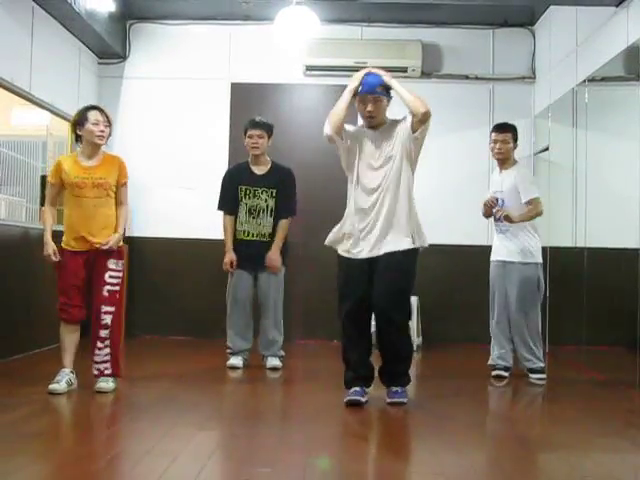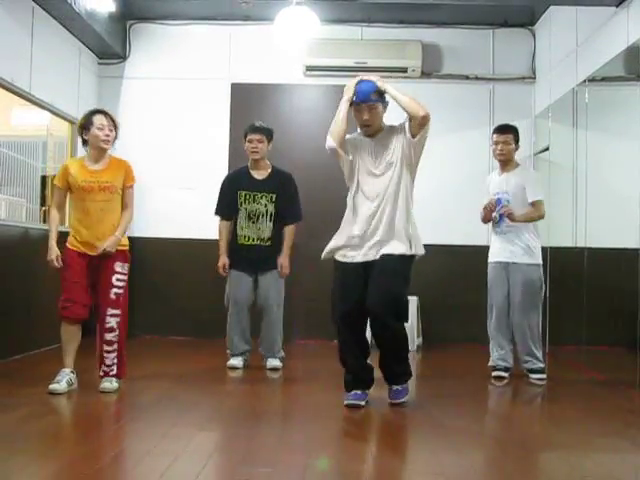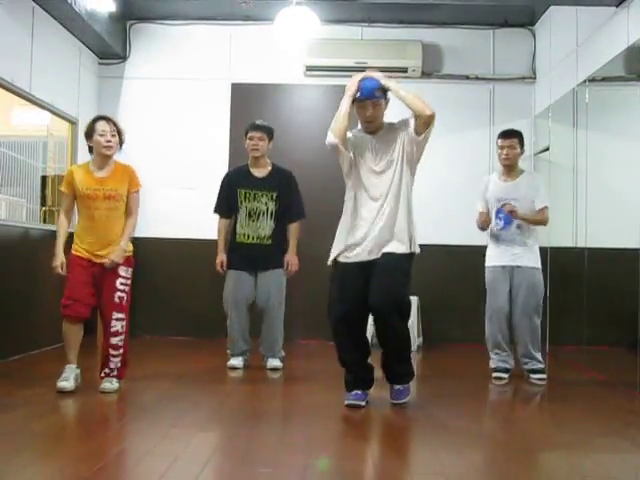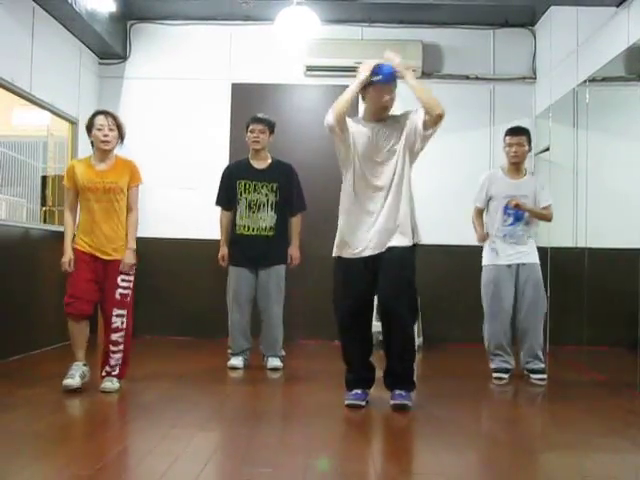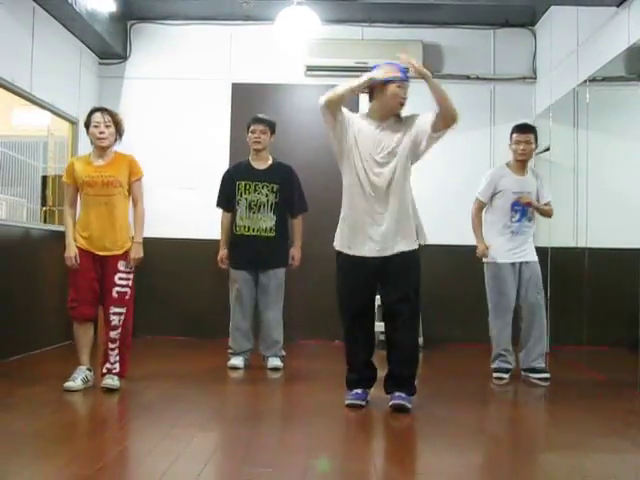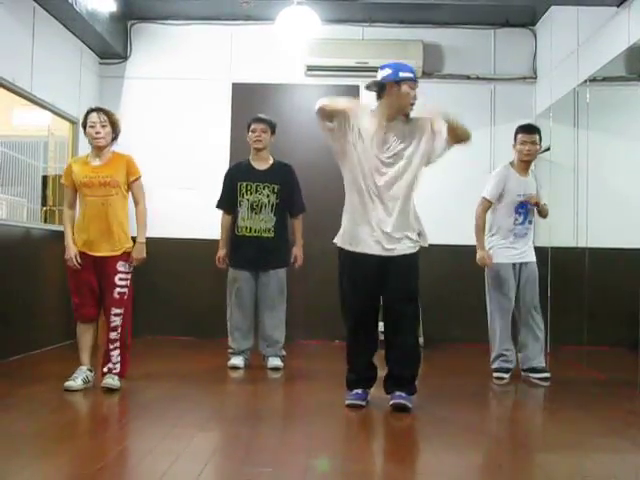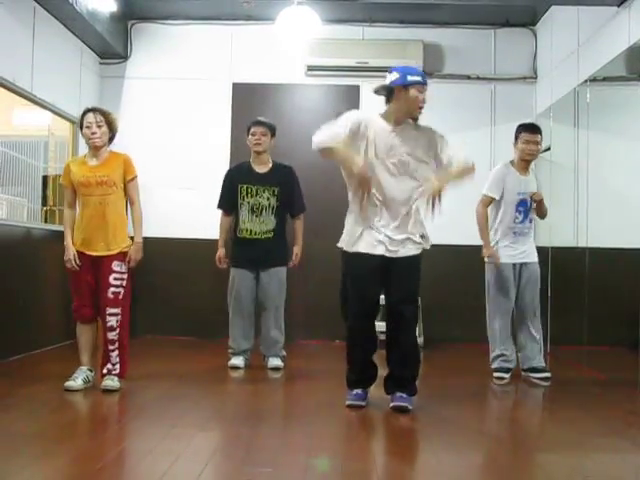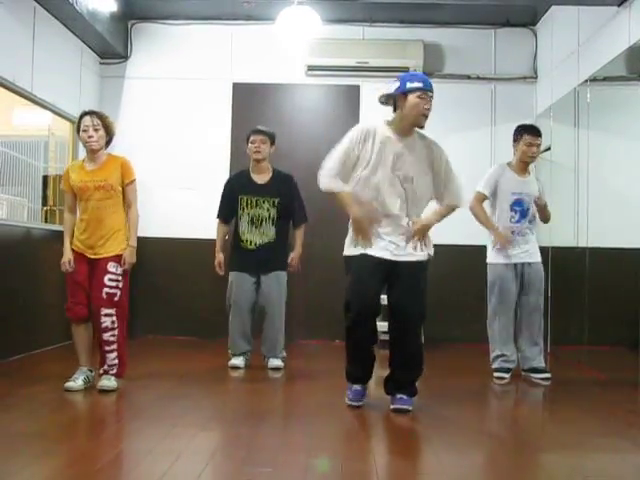
dt=0.1s
person 1, frame 1
left shoulder: (405, 134)
right shoulder: (351, 137)
left elbow: (423, 111)
right elbow: (330, 129)
left wrist: (391, 82)
right wrist: (350, 88)
left hip: (397, 241)
right hip: (354, 242)
left knee: (390, 308)
right knee: (352, 313)
left ankle: (395, 380)
right ankle: (357, 381)
person 1, frame 2
left shoulder: (404, 139)
right shoulder: (352, 146)
left elbow: (422, 115)
right elbow: (333, 142)
left wrist: (386, 88)
right wrist: (345, 98)
left hip: (394, 245)
right hip: (352, 248)
left knee: (384, 312)
right knee: (347, 317)
left ankle: (397, 376)
right ankle: (357, 384)
person 1, frame 3
left shoulder: (403, 136)
right shoulder: (351, 143)
left elbow: (427, 116)
right elbow: (335, 138)
left wrist: (391, 85)
right wrist: (349, 93)
left hip: (393, 245)
right hip: (351, 247)
left knee: (389, 313)
right knee: (343, 318)
left ankle: (400, 377)
right ankle: (357, 383)
person 1, frame 4
left shoulder: (407, 127)
right shoulder: (350, 130)
left elbow: (437, 113)
right elbow: (332, 119)
left wrist: (406, 73)
right wrist: (359, 78)
left hip: (396, 238)
right hip: (354, 241)
left knee: (398, 310)
right knee: (350, 313)
left ankle: (400, 384)
right ankle: (359, 382)
person 1, frame 5
left shoulder: (412, 128)
right shoulder: (349, 126)
left elbow: (450, 117)
right elbow: (328, 103)
left wrist: (426, 76)
right wrist: (367, 79)
left hip: (400, 241)
right hip: (356, 241)
left knee: (402, 315)
right knee: (355, 315)
left ankle: (401, 386)
right ankle: (359, 383)
person 1, frame 6
left shoulder: (420, 129)
right shoulder: (353, 123)
left elbow: (463, 137)
right elbow: (323, 108)
left wrist: (446, 120)
right wrist: (358, 107)
left hip: (402, 241)
right hip: (358, 240)
left knee: (403, 316)
right knee: (359, 316)
left ankle: (401, 386)
right ankle: (359, 383)
person 1, frame 7
left shoulder: (428, 137)
right shoulder: (361, 123)
left elbow: (466, 165)
right elbow: (321, 140)
left wrist: (442, 178)
right wrist: (353, 163)
left hip: (406, 242)
right hip: (362, 239)
left knee: (403, 317)
right knee: (359, 317)
left ankle: (401, 387)
right ankle: (359, 384)
person 1, frame 8
left shoulder: (431, 150)
right shoulder: (366, 133)
left elbow: (452, 198)
right elbow: (328, 177)
left wrist: (429, 221)
right wrist: (354, 212)
left hip: (410, 249)
right hip: (366, 245)
left knee: (408, 320)
right knee: (360, 312)
left ankle: (402, 388)
right ankle: (358, 379)
person 2, frame 1
left shoulder: (116, 164)
right shoulder: (63, 164)
left elbow: (123, 205)
right elbow: (50, 205)
left wrist: (119, 234)
right wrist: (47, 239)
left hip: (108, 248)
right hip: (73, 248)
left knee: (106, 310)
right knee: (71, 311)
left ankle: (105, 372)
right ankle: (67, 373)
person 2, frame 2
left shoulder: (123, 168)
right shoulder: (70, 168)
left elbow: (127, 208)
right elbow: (56, 208)
left wrist: (117, 237)
right wrist: (52, 243)
left hip: (113, 251)
right hip: (77, 249)
left knee: (111, 313)
right knee: (71, 310)
left ankle: (110, 373)
right ankle: (68, 372)
person 2, frame 3
left shoulder: (127, 173)
right shoulder: (74, 174)
left elbow: (132, 215)
right elbow: (64, 215)
left wrist: (122, 248)
right wrist: (59, 251)
left hip: (116, 256)
right hip: (82, 255)
left knee: (115, 318)
right knee: (73, 310)
left ankle: (111, 373)
right ankle: (72, 368)
person 2, frame 4
left shoulder: (128, 167)
right shoulder: (76, 168)
left elbow: (133, 211)
right elbow: (70, 210)
left wrist: (130, 248)
right wrist: (67, 248)
left hip: (119, 253)
right hip: (84, 250)
left knee: (117, 315)
right knee: (76, 307)
left ankle: (112, 372)
right ankle: (79, 366)
person 2, frame 5
left shoulder: (128, 163)
right shoulder: (76, 165)
left elbow: (138, 205)
right elbow: (69, 207)
left wrist: (138, 242)
right wrist: (69, 242)
left hip: (119, 249)
right hip: (85, 248)
left knee: (116, 310)
right knee: (82, 310)
left ankle: (113, 370)
right ankle: (84, 369)
person 2, frame 6
left shoulder: (125, 163)
right shoulder: (74, 167)
left elbow: (140, 204)
right elbow: (69, 208)
left wrist: (141, 242)
right wrist: (69, 243)
left hip: (118, 249)
right hip: (84, 249)
left knee: (116, 311)
right knee: (85, 310)
left ankle: (114, 370)
right ankle: (85, 369)
person 2, frame 7
left shoulder: (122, 161)
right shoulder: (72, 167)
left elbow: (135, 204)
right elbow: (69, 208)
left wrist: (137, 242)
right wrist: (68, 243)
left hip: (115, 248)
right hip: (82, 249)
left knee: (112, 309)
right knee: (84, 310)
left ankle: (113, 370)
right ankle: (85, 369)
person 2, frame 8
left shoulder: (121, 165)
right shoulder: (71, 171)
left elbow: (131, 208)
right elbow: (69, 212)
left wrist: (132, 245)
right wrist: (66, 248)
left hip: (113, 250)
right hip: (81, 251)
left knee: (107, 310)
right knee: (77, 310)
left ankle: (111, 370)
right ankle: (84, 369)
person 3, frame 1
left shoulder: (522, 173)
right shoulder: (495, 175)
left elbow: (537, 208)
left wrist: (515, 218)
right wrist: (487, 208)
left hip: (524, 255)
right hip: (499, 254)
left knee: (523, 309)
right knee: (499, 309)
left ankle: (533, 363)
right ankle: (501, 360)
person 3, frame 2
left shoulder: (526, 175)
right shoulder: (492, 178)
left elbow: (540, 211)
left wrist: (517, 217)
right wrist: (486, 212)
left hip: (525, 255)
right hip: (497, 256)
left knee: (525, 311)
right knee: (497, 311)
left ankle: (533, 363)
right ankle: (501, 361)
person 3, frame 3
left shoulder: (532, 182)
right shoulder: (489, 183)
left elbow: (544, 218)
right elbow: (481, 218)
left wrist: (520, 214)
right wrist: (483, 224)
left hip: (527, 260)
right hip: (497, 260)
left knee: (526, 314)
right knee: (495, 314)
left ankle: (532, 363)
right ankle: (501, 362)
person 3, frame 4
left shoulder: (535, 181)
right shoulder: (490, 179)
left elbow: (549, 215)
right elbow: (477, 213)
left wrist: (527, 207)
right wrist: (480, 231)
left hip: (527, 258)
right hip: (496, 258)
left knee: (533, 312)
right knee: (496, 314)
left ankle: (533, 363)
right ankle: (501, 363)
person 3, frame 5
left shoulder: (536, 178)
right shoulder: (497, 174)
left elbow: (549, 212)
right elbow: (477, 209)
left wrist: (535, 204)
right wrist: (480, 241)
left hip: (528, 255)
right hip: (499, 255)
left knee: (534, 309)
right knee: (501, 310)
left ankle: (533, 363)
right ankle: (502, 363)
person 3, frame 6
left shoulder: (533, 179)
right shoulder: (502, 174)
left elbow: (545, 214)
right elbow: (481, 209)
left wrist: (538, 203)
right wrist: (481, 248)
left hip: (526, 256)
right hip: (500, 256)
left knee: (530, 310)
right knee: (501, 310)
left ankle: (533, 363)
right ankle: (502, 363)
person 3, frame 7
left shoulder: (533, 177)
right shoulder: (502, 172)
left elbow: (542, 214)
right elbow: (482, 208)
left wrist: (539, 202)
right wrist: (486, 244)
left hip: (527, 255)
right hip: (501, 254)
left knee: (530, 310)
right knee: (500, 309)
left ankle: (533, 362)
right ankle: (502, 362)
person 3, frame 8
left shoulder: (535, 181)
right shoulder: (498, 172)
left elbow: (545, 219)
right elbow: (475, 204)
left wrist: (543, 206)
right wrist: (496, 231)
left hip: (531, 256)
right hip: (502, 255)
left knee: (532, 311)
right knee: (501, 309)
left ankle: (533, 363)
right ankle: (502, 361)
person 4, frame 1
left shoulder: (284, 175)
right shoulder: (234, 174)
left elbow: (286, 217)
right elbow: (228, 215)
left wrist: (276, 249)
right wrist: (229, 249)
left hip: (270, 253)
right hip: (241, 254)
left knee: (272, 304)
right knee: (237, 302)
left ankle: (272, 353)
right ankle: (238, 351)
person 4, frame 2
left shoulder: (284, 180)
right shoulder: (233, 179)
left elbow: (291, 222)
right elbow: (225, 220)
left wrist: (285, 255)
right wrist: (223, 253)
left hip: (271, 258)
right hip: (240, 257)
left knee: (273, 307)
right knee: (237, 305)
left ankle: (272, 353)
right ankle: (238, 352)
person 4, frame 3
left shoulder: (284, 178)
right shoulder: (233, 177)
left elbow: (294, 218)
right elbow: (224, 218)
left wrist: (292, 252)
right wrist: (221, 251)
left hip: (273, 257)
right hip: (239, 255)
left knee: (273, 307)
right knee: (235, 305)
left ankle: (272, 354)
right ankle: (238, 352)
person 4, frame 4
left shoulder: (285, 171)
right shoulder: (233, 171)
left elbow: (295, 212)
right elbow: (226, 210)
left wrist: (294, 245)
right wrist: (223, 244)
left hip: (274, 252)
right hip: (240, 251)
left knee: (272, 304)
right knee: (238, 303)
left ankle: (273, 353)
right ankle: (238, 352)
person 4, frame 5
left shoulder: (285, 173)
right shoulder: (234, 172)
left elbow: (296, 213)
right elbow: (227, 212)
left wrist: (296, 245)
right wrist: (223, 246)
left hip: (274, 252)
right hip: (241, 251)
left knee: (271, 305)
right knee: (241, 304)
left ankle: (273, 352)
right ankle: (239, 351)
person 4, frame 6
left shoulder: (285, 172)
right shoulder: (235, 172)
left elbow: (296, 213)
right elbow: (227, 213)
left wrist: (298, 245)
right wrist: (222, 246)
left hip: (274, 252)
right hip: (241, 251)
left knee: (273, 304)
right knee: (240, 303)
left ankle: (273, 352)
right ankle: (239, 351)
person 4, frame 7
left shoulder: (285, 173)
right shoulder: (235, 173)
left elbow: (297, 212)
right elbow: (226, 213)
left wrist: (298, 244)
right wrist: (221, 246)
left hip: (274, 255)
right hip: (241, 254)
left knee: (273, 303)
right knee: (240, 302)
left ankle: (274, 352)
right ankle: (239, 351)
person 4, frame 8
left shoulder: (285, 182)
right shoulder: (235, 182)
left elbow: (299, 221)
right elbow: (224, 220)
left wrist: (297, 250)
right wrist: (219, 250)
left hip: (275, 260)
right hip: (242, 259)
left knee: (274, 307)
right knee: (239, 306)
left ankle: (274, 353)
right ankle: (239, 352)
